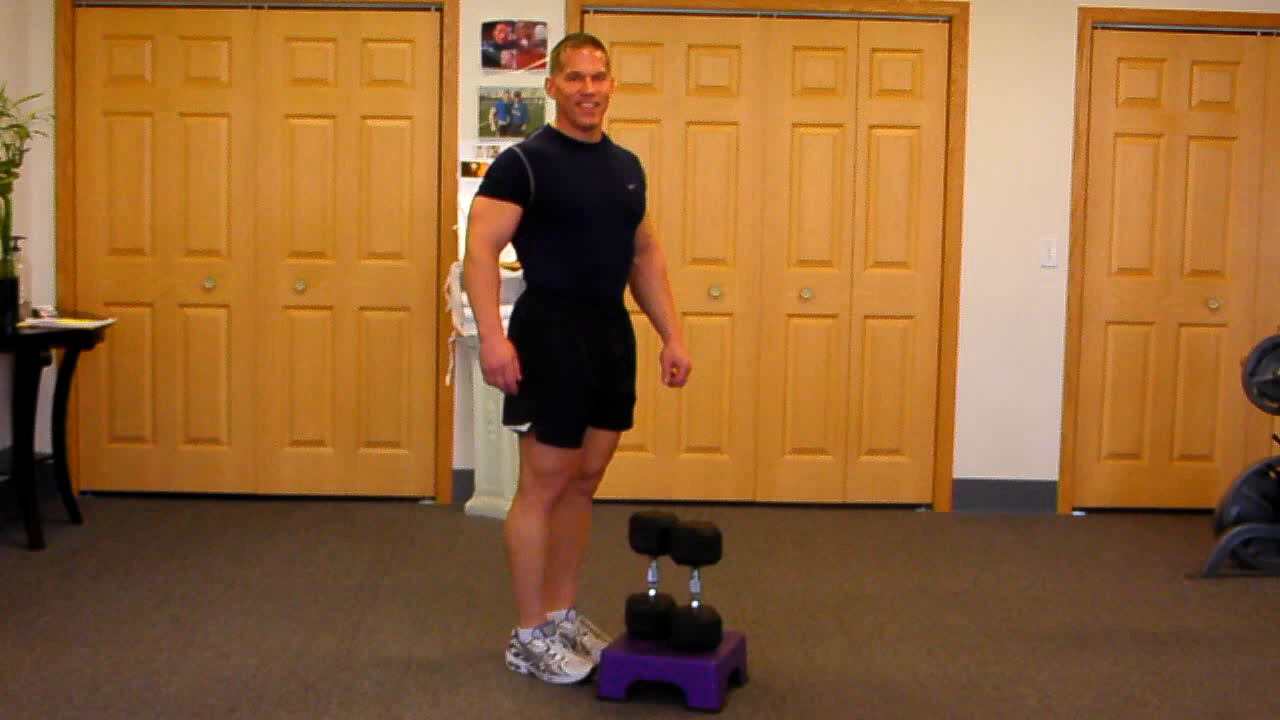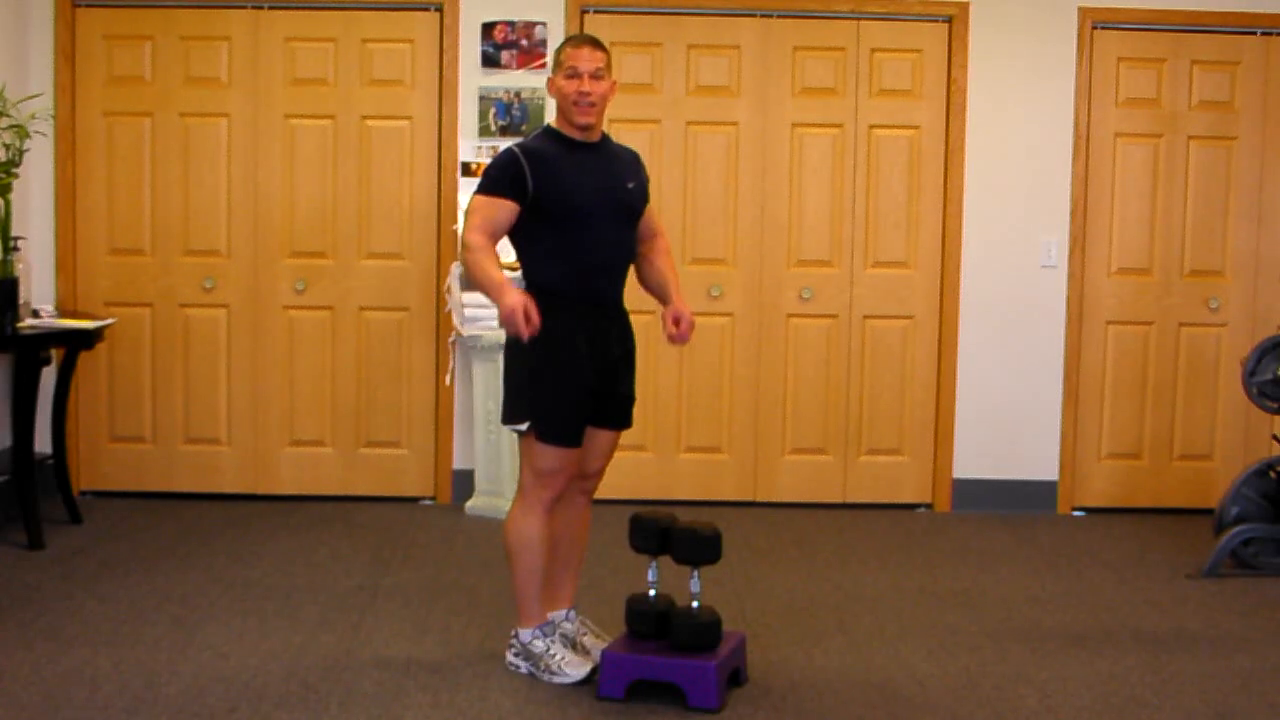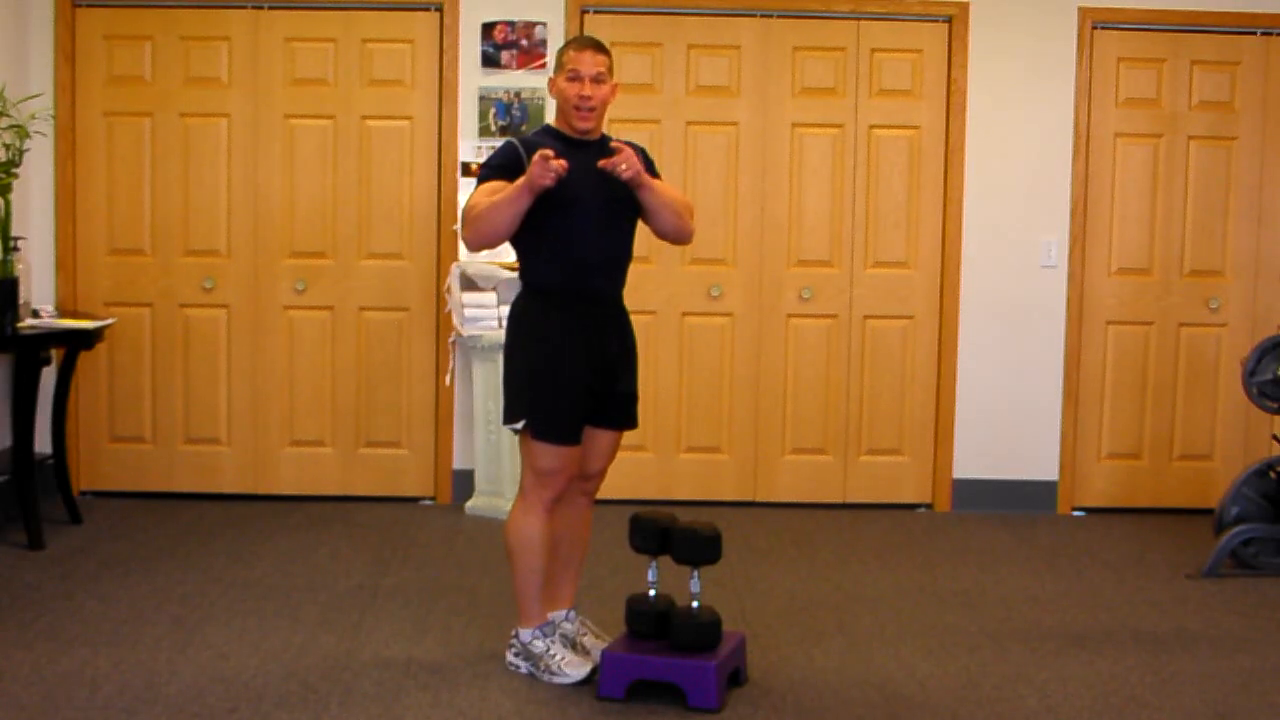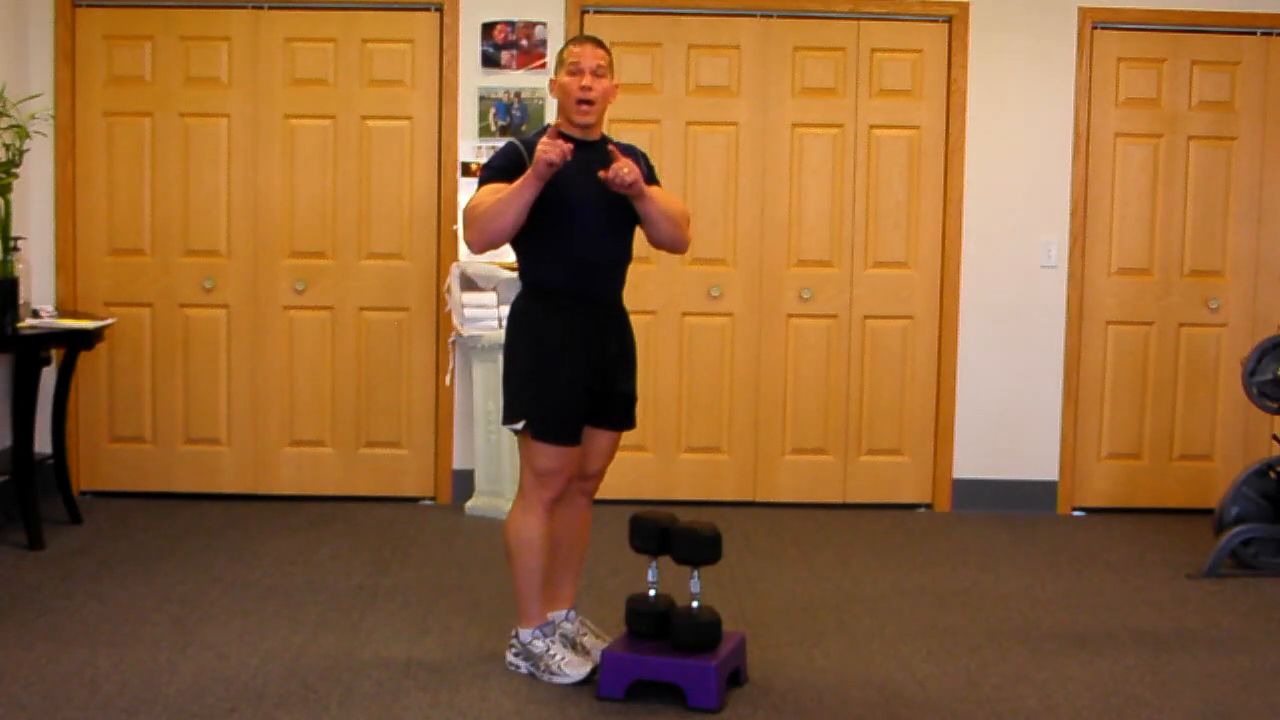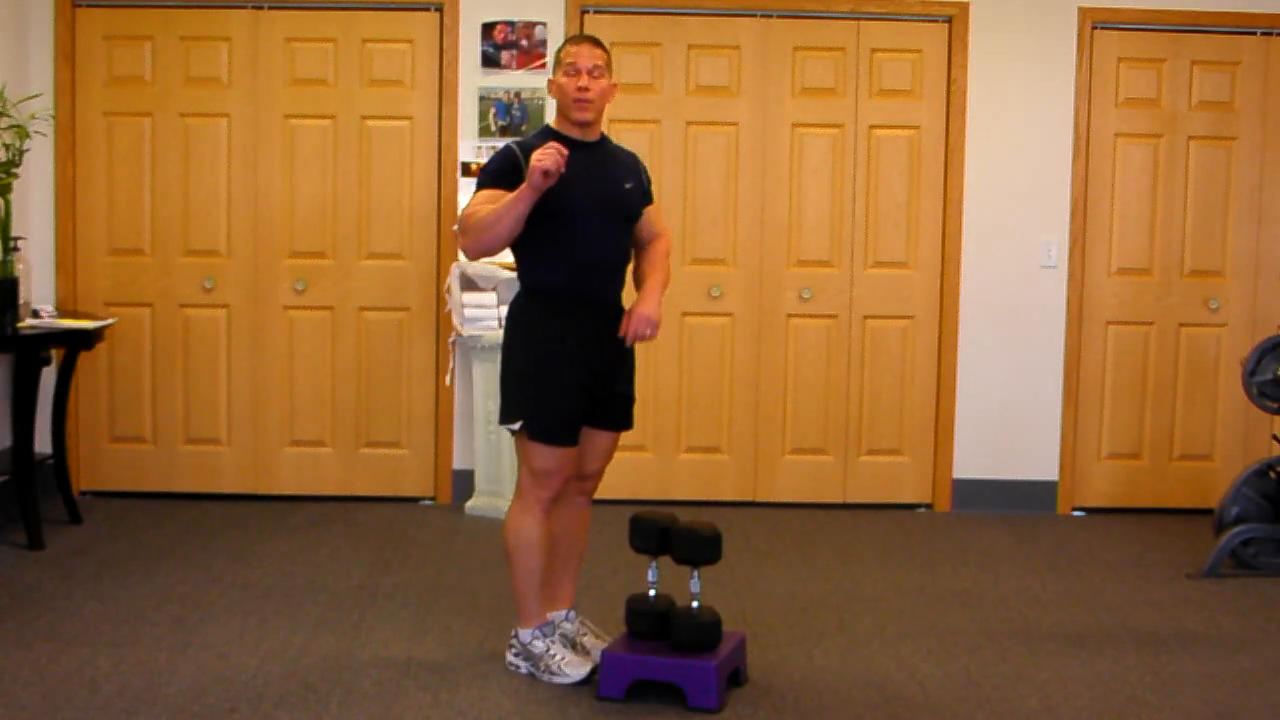
dt=0.7s
person 1, frame 1
left shoulder: (626, 165)
right shoulder: (525, 161)
left elbow: (646, 254)
right elbow: (480, 249)
left wrist: (672, 334)
right wrist: (493, 334)
left hip: (611, 332)
right hip: (552, 332)
left knee: (583, 482)
right knee: (544, 485)
left ankle: (563, 616)
right ankle: (529, 635)
person 1, frame 2
left shoulder: (627, 163)
right shoulder: (524, 160)
left elbow: (650, 241)
right elbow: (475, 240)
left wrist: (673, 296)
right wrist: (503, 291)
left hip: (611, 330)
right hip: (551, 333)
left knee: (584, 481)
right knee: (544, 485)
left ankle: (563, 615)
right ankle: (529, 635)
person 1, frame 3
left shoulder: (630, 155)
right shoulder: (522, 151)
left elbow: (682, 228)
right elbow: (475, 233)
left wrist: (640, 181)
right wrist: (529, 184)
left hip: (610, 326)
right hip: (548, 326)
left knee: (585, 481)
right knee: (544, 484)
left ankle: (562, 615)
right ankle: (529, 635)
person 1, frame 4
left shoulder: (631, 160)
right shoulder: (522, 152)
left elbow: (678, 237)
right elbow: (478, 234)
left wrist: (638, 191)
right wrist: (536, 175)
left hip: (610, 327)
right hip: (548, 328)
left knee: (584, 482)
right knee: (544, 485)
left ankle: (562, 615)
right ankle: (529, 635)
person 1, frame 5
left shoulder: (628, 165)
right shoulder: (521, 156)
left elbow: (655, 240)
right elbow: (473, 242)
left wrist: (650, 297)
right wrist: (532, 187)
left hip: (609, 331)
right hip: (546, 331)
left knee: (583, 484)
right knee: (542, 488)
left ankle: (561, 614)
right ankle: (528, 635)
